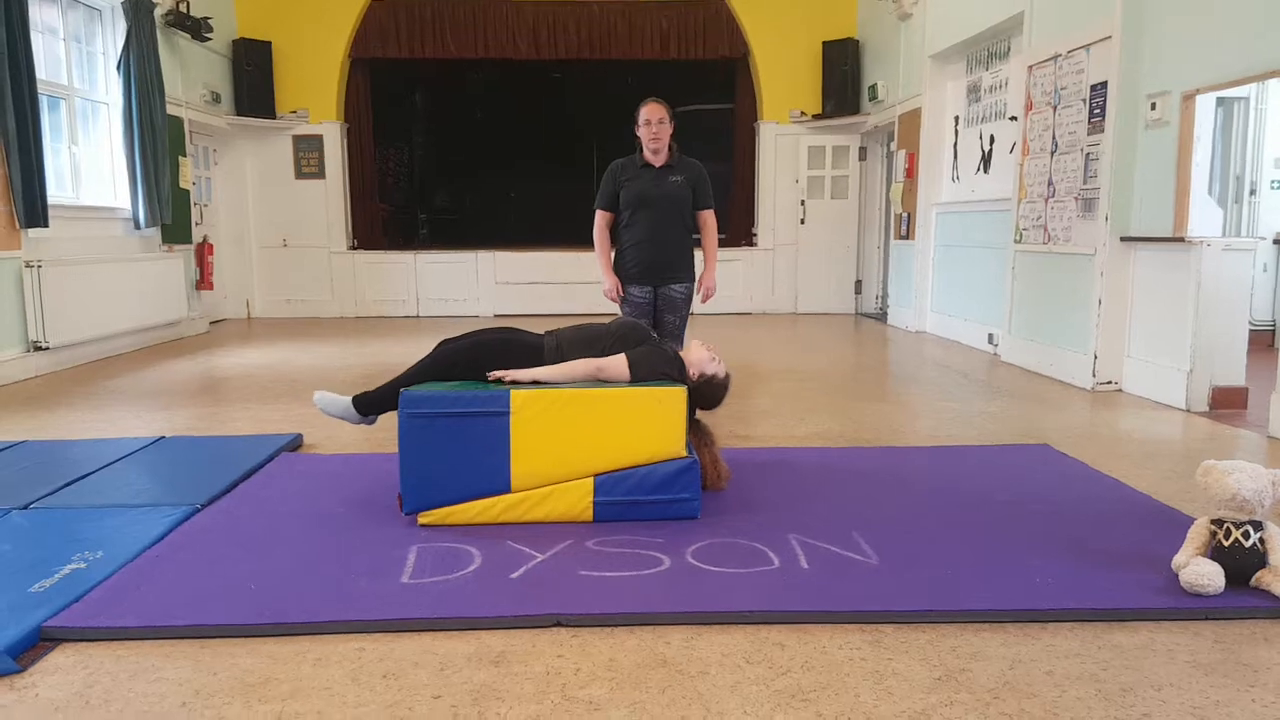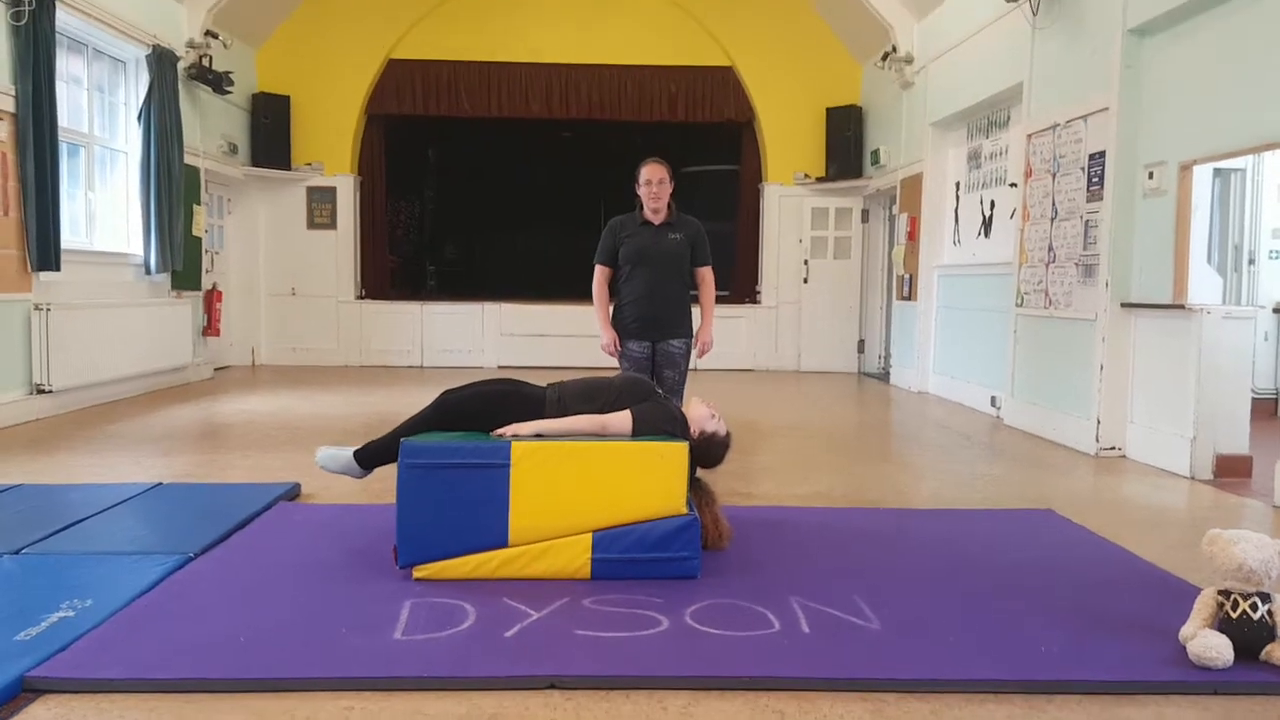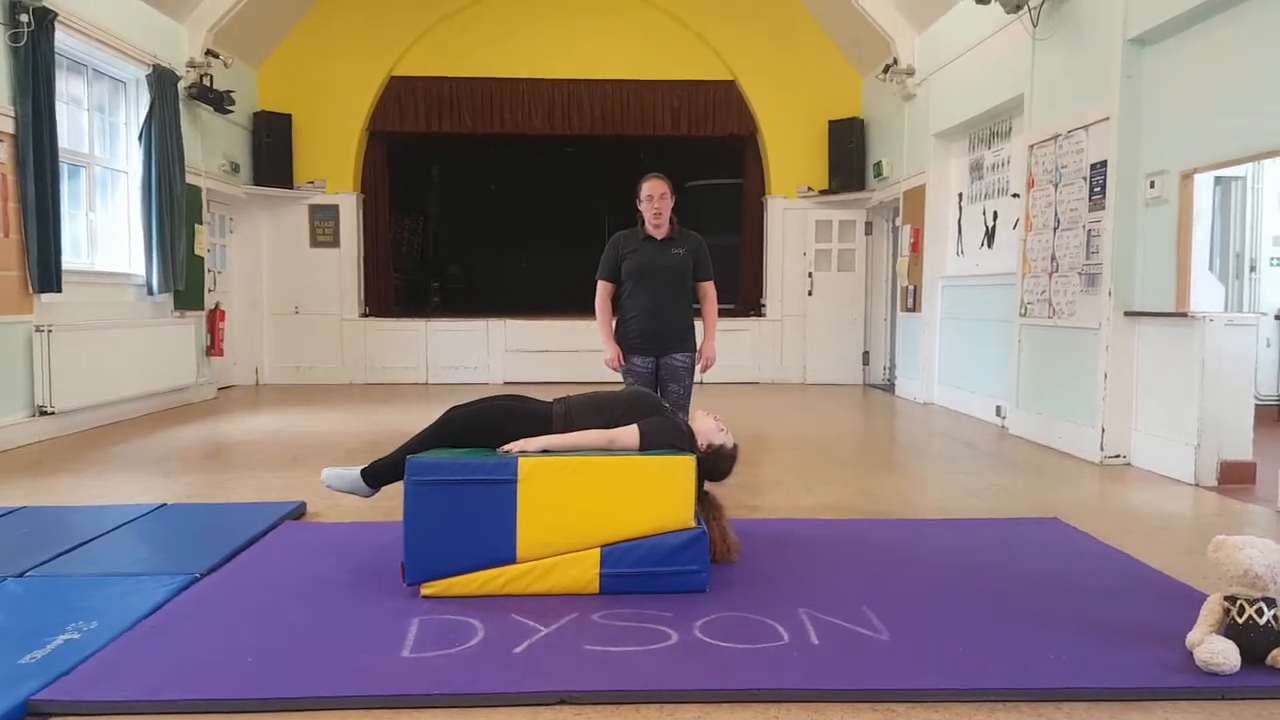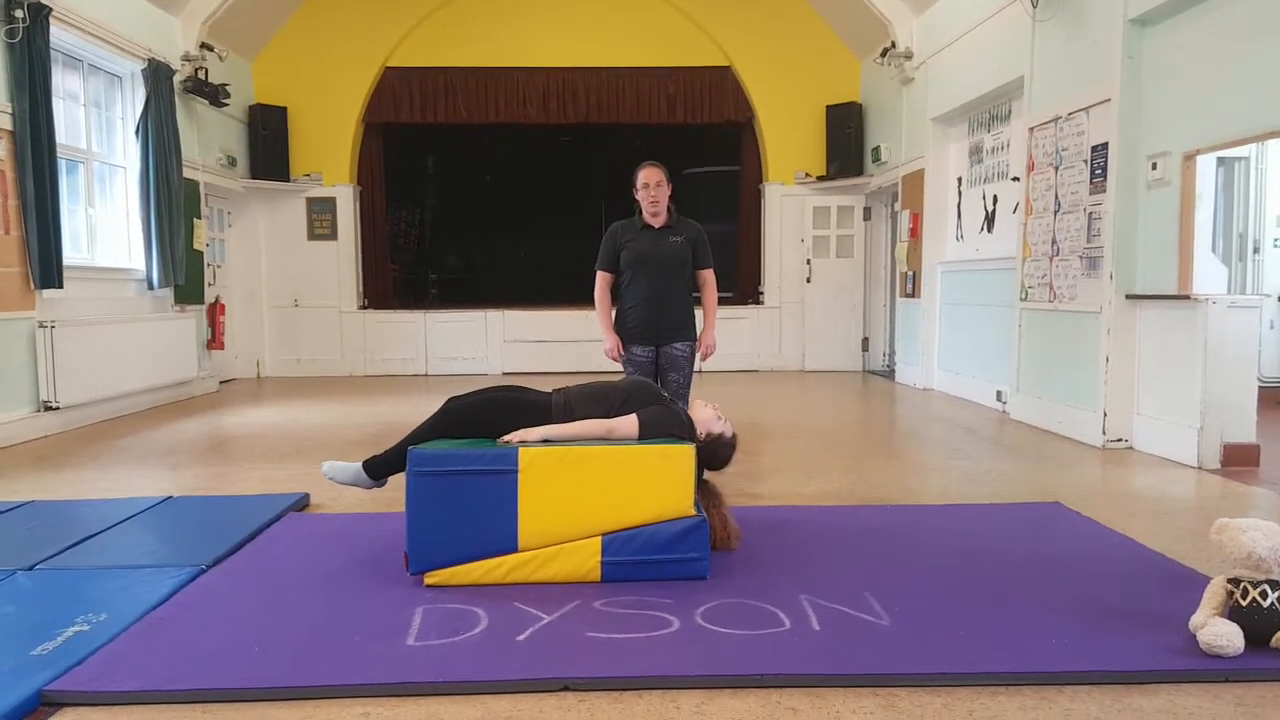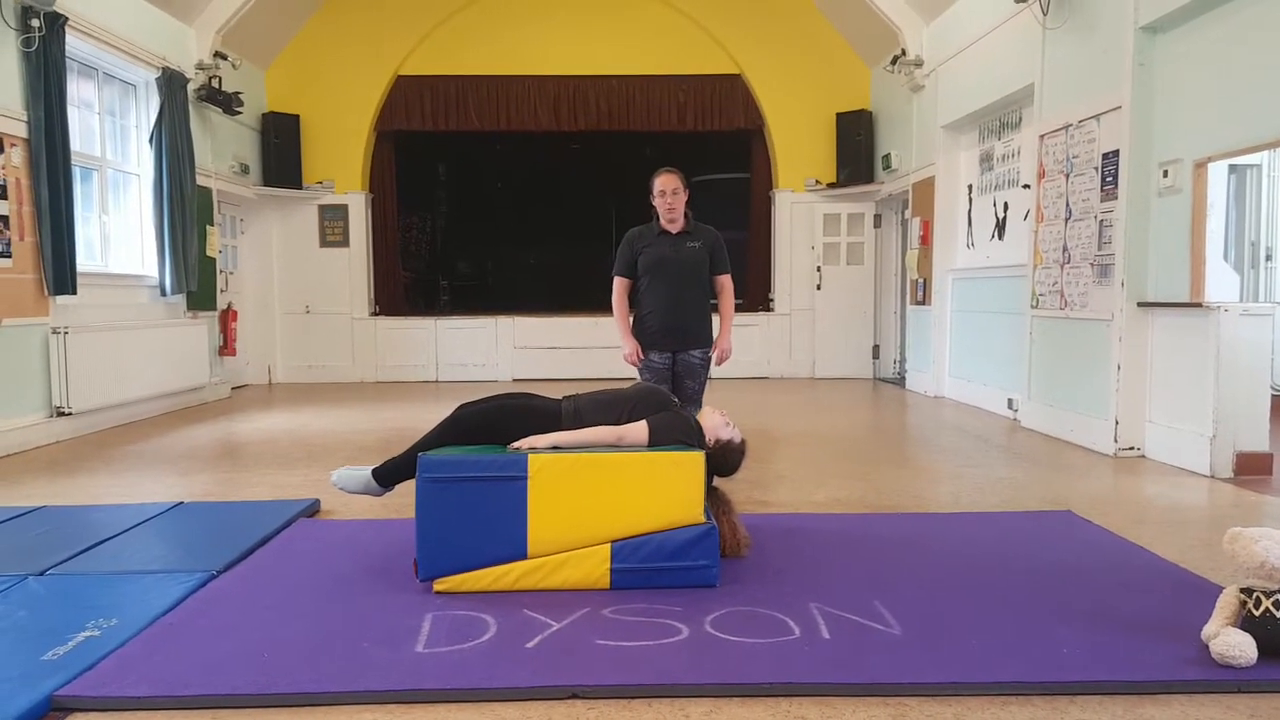
dt=0.7s
person 1, frame 1
left shoulder: (662, 365)
right shoulder: (663, 354)
left elbow: (598, 369)
left wrist: (530, 374)
left hip: (542, 361)
right hip: (544, 346)
left knee: (448, 361)
right knee: (449, 349)
left ankle: (364, 407)
right ankle: (370, 404)
person 1, frame 2
left shoulder: (667, 420)
right shoulder: (664, 407)
left elbow: (601, 424)
left wrist: (533, 427)
left hip: (545, 413)
right hip: (546, 398)
left knee: (449, 410)
right knee: (451, 400)
left ankle: (362, 460)
right ankle: (367, 455)
person 1, frame 3
left shoulder: (675, 434)
right shoulder: (671, 422)
left elbow: (609, 439)
left wrist: (540, 443)
left hip: (550, 427)
right hip: (552, 413)
left knee: (454, 426)
right knee: (456, 418)
left ankle: (369, 478)
right ankle: (375, 472)
person 1, frame 4
left shoulder: (674, 423)
right shoulder: (671, 411)
left elbow: (608, 429)
left wrist: (540, 433)
left hip: (550, 417)
right hip: (551, 405)
left knee: (454, 417)
right knee: (456, 407)
left ankle: (373, 471)
right ankle: (378, 467)
person 1, frame 5
left shoulder: (683, 430)
right shoulder: (681, 418)
left elbow: (619, 436)
left wrist: (549, 440)
left hip: (557, 424)
right hip: (560, 411)
left knee: (463, 425)
right knee: (465, 416)
left ankle: (381, 478)
right ankle: (387, 473)
person 2, frame 1
left shoulder: (692, 170)
right shoulder: (618, 171)
left elbow: (707, 222)
right elbow: (601, 224)
left wrist: (709, 270)
right wrist: (607, 272)
left hip: (677, 278)
right hip: (633, 278)
left knee: (671, 348)
person 2, frame 2
left shoulder: (691, 228)
right shoulder: (618, 227)
left elbow: (705, 279)
right elbow: (600, 279)
left wrist: (706, 325)
right wrist: (605, 327)
left hip: (676, 333)
right hip: (631, 333)
person 2, frame 3
left shoulder: (693, 243)
right shoulder: (620, 243)
left elbow: (707, 294)
right elbow: (603, 295)
left wrist: (709, 340)
right wrist: (608, 342)
left hip: (679, 348)
right hip: (634, 348)
left knee: (677, 417)
person 2, frame 4
left shoulder: (691, 231)
right shoulder: (618, 233)
left elbow: (707, 281)
right elbow: (603, 285)
left wrist: (709, 328)
right wrist: (608, 333)
left hip: (679, 337)
right hip: (635, 337)
left knee: (677, 406)
person 2, frame 5
left shoulder: (708, 237)
right shoulder: (636, 239)
left elbow: (724, 287)
right elbow: (620, 291)
left wrist: (725, 333)
right wrist: (627, 338)
left hip: (696, 343)
right hip: (651, 343)
left knee: (690, 412)
